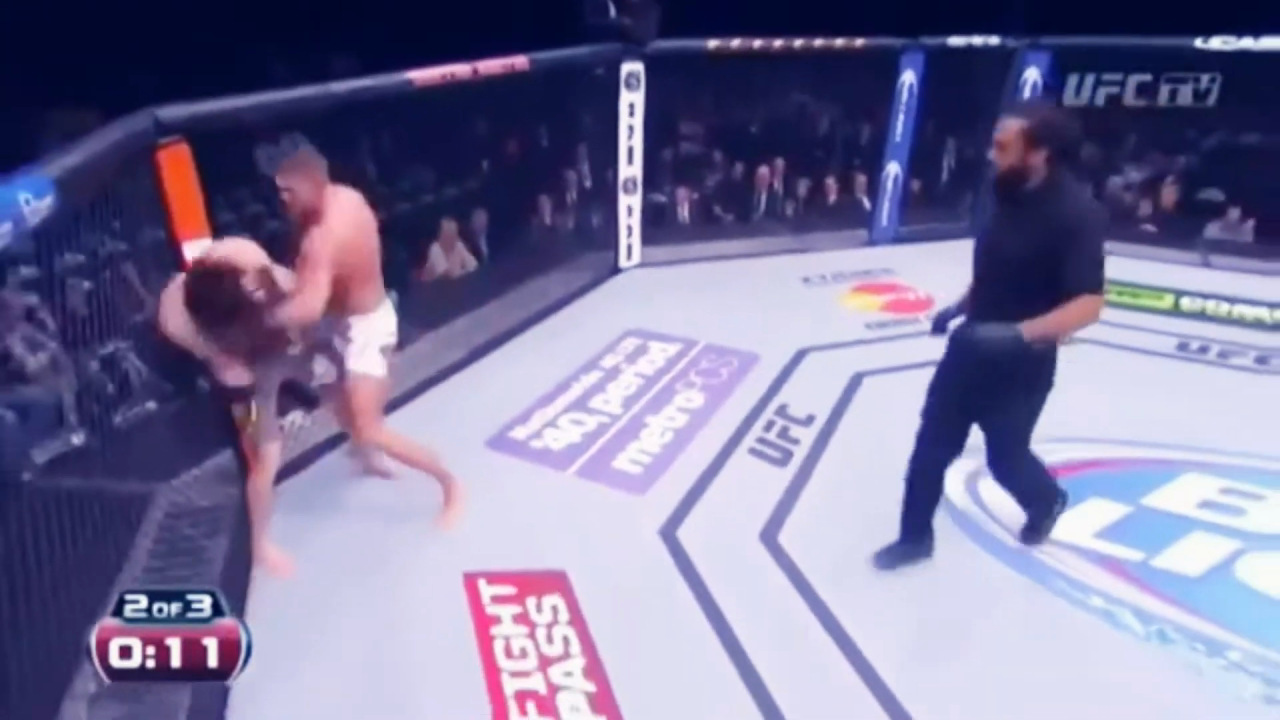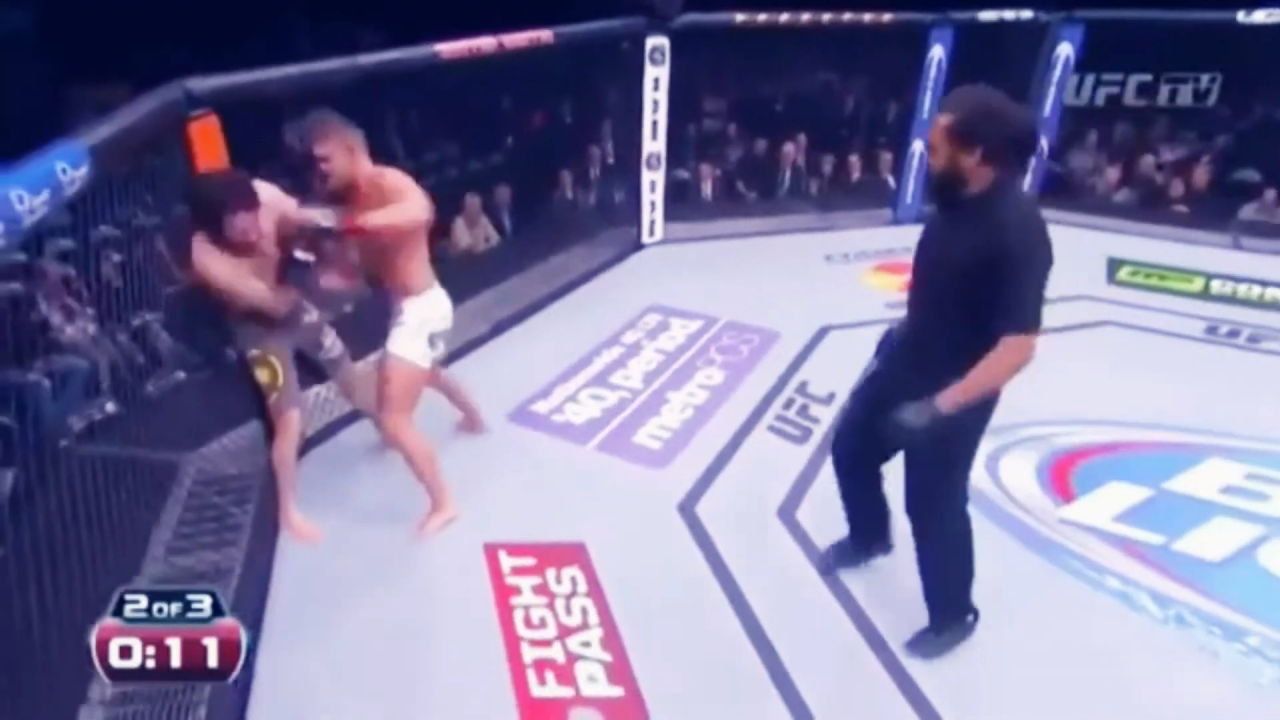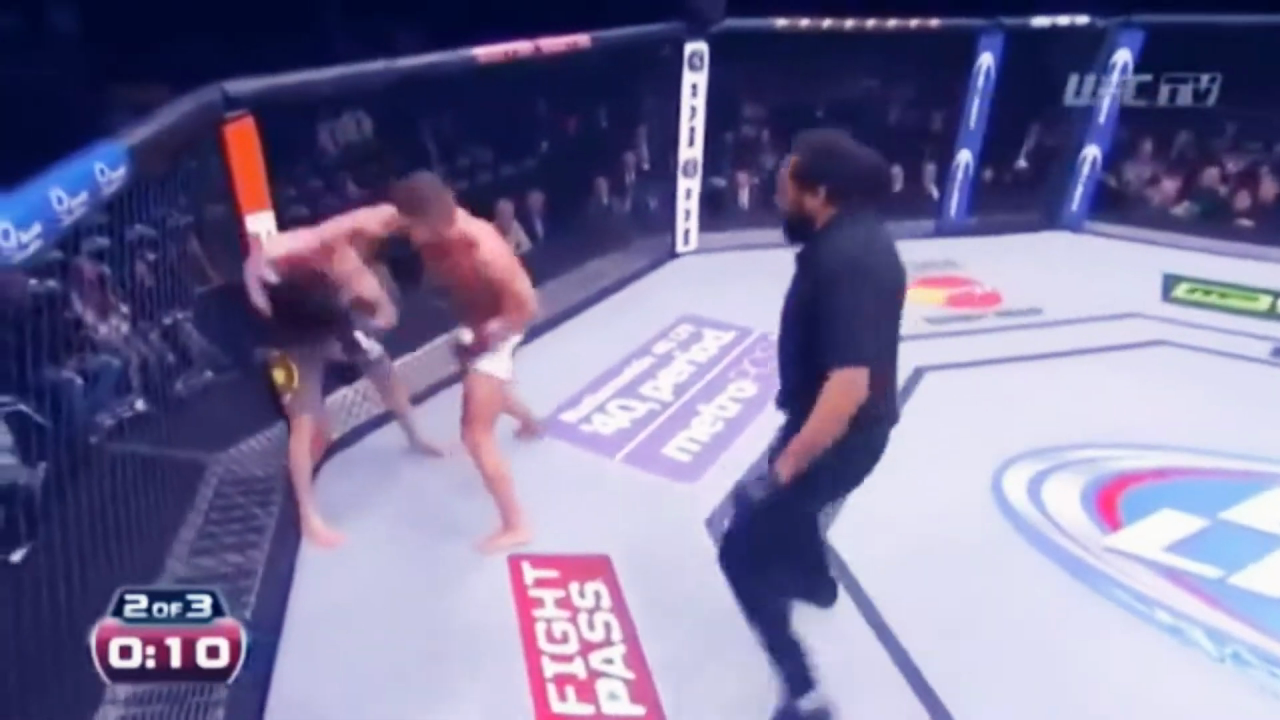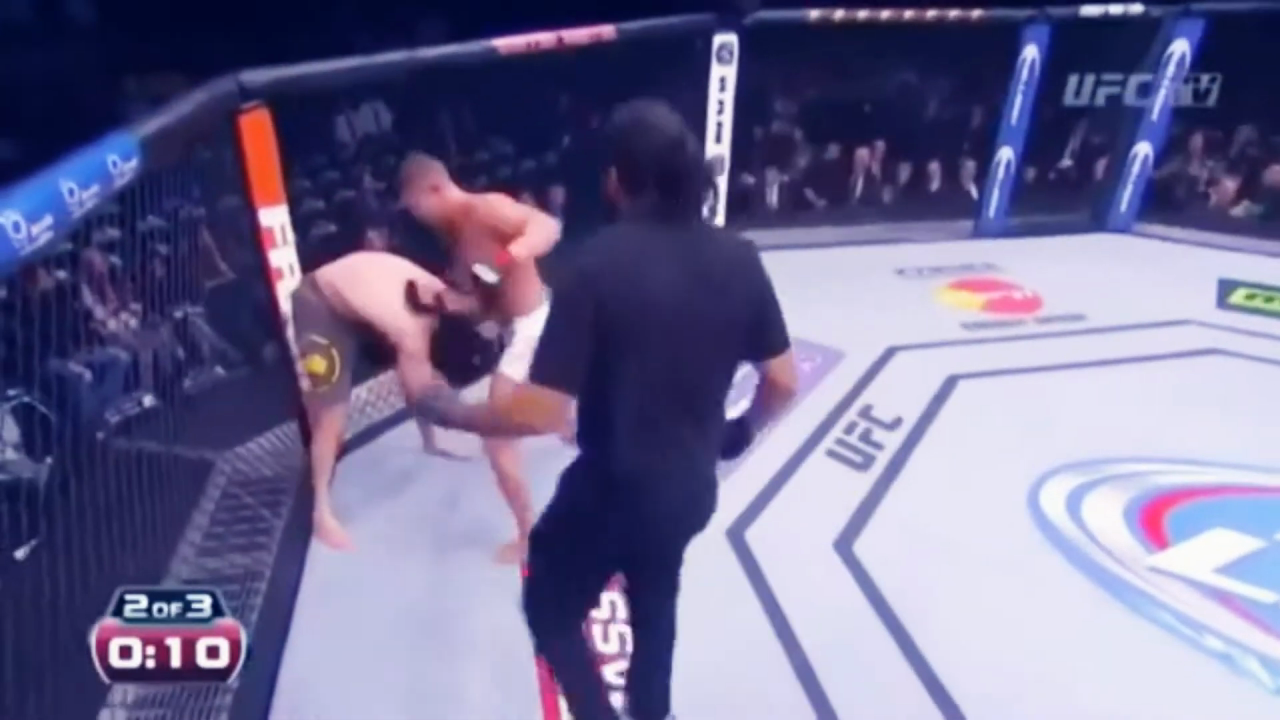
dt=0.5s
person 1, frame 1
left shoulder: (1074, 213)
right shoulder: (1007, 193)
left elbow: (1086, 306)
left wrist: (1019, 334)
right wrist: (960, 305)
left hip: (1022, 360)
right hip: (974, 340)
left knee: (1006, 461)
right knee: (932, 446)
left ankle: (1046, 504)
right ankle: (915, 538)
person 1, frame 2
left shoulder: (1016, 229)
right shoulder: (957, 199)
left elbow: (1018, 347)
left wrist: (941, 405)
right wrist: (901, 330)
left hip: (958, 389)
right hip: (907, 361)
left knee: (934, 503)
right knee: (850, 447)
left ankle: (953, 615)
right ankle: (868, 535)
person 1, frame 3
left shoulder: (843, 259)
right shoulder: (861, 238)
left elbow: (849, 386)
left wrist: (780, 468)
left hip: (838, 437)
right hip: (850, 427)
left knee: (745, 552)
right knee: (782, 505)
right ankle: (814, 579)
person 1, frame 4
left shoulder: (599, 267)
right shoulder: (736, 259)
left elbow: (543, 408)
right elbow: (781, 383)
left wrist: (449, 410)
right wrist: (742, 429)
left hip: (615, 483)
right hip: (691, 483)
left knee: (550, 603)
right knee: (653, 594)
person 2, frame 1
left shoulder: (324, 235)
right shoulder: (349, 198)
left elbow: (310, 308)
left wrist: (263, 316)
left hip: (367, 327)
right hip: (351, 320)
left knee: (369, 431)
right knee: (345, 405)
left ankle: (449, 485)
right ankle: (366, 458)
person 2, frame 2
left shoulder: (388, 183)
right shoulder: (346, 197)
left elbow: (421, 212)
right elbow: (357, 265)
left wrist: (353, 220)
left hip: (418, 311)
right hip: (422, 304)
left knee: (395, 420)
right knee: (430, 375)
left ankle: (442, 504)
right ankle: (473, 418)
person 2, frame 3
left shoulder: (487, 256)
right shoulder: (446, 215)
left elbow: (528, 308)
left wrist: (480, 337)
left hip: (494, 336)
right hip: (476, 325)
left knee: (477, 439)
right knee: (491, 393)
left ankle: (514, 526)
right ankle: (531, 424)
person 2, frame 4
left shoulder: (484, 208)
right shoulder: (459, 224)
left elbow: (547, 227)
left wrist: (506, 260)
left hip: (528, 327)
right hip: (526, 320)
left knee: (495, 443)
left ankle: (528, 535)
person 3, frame 1
left shoulder: (241, 254)
right shoulder: (174, 318)
right elbow: (225, 363)
left wrist: (276, 292)
left hip: (281, 340)
right hip: (248, 364)
right knee: (268, 456)
right ankle: (260, 545)
person 3, frame 2
left shoulder: (266, 196)
right shoulder: (207, 257)
right elbow: (278, 306)
right wrist: (287, 260)
left hip: (295, 306)
right hip: (258, 326)
left knee: (346, 369)
right knee: (290, 420)
right ankle: (288, 511)
person 3, frame 3
left shoulder: (337, 253)
right shoulder: (260, 282)
left elbow: (387, 313)
left hip: (338, 321)
right hip: (292, 330)
left knee: (382, 368)
right knee: (306, 420)
left ankle: (415, 438)
right ankle: (308, 515)
person 3, frame 4
left shoulder: (440, 295)
right shoulder: (412, 334)
right elbow: (422, 396)
left hip: (353, 288)
right hip: (319, 306)
left knee: (415, 374)
right knee: (332, 414)
left ankle: (430, 442)
right ankle: (321, 512)
